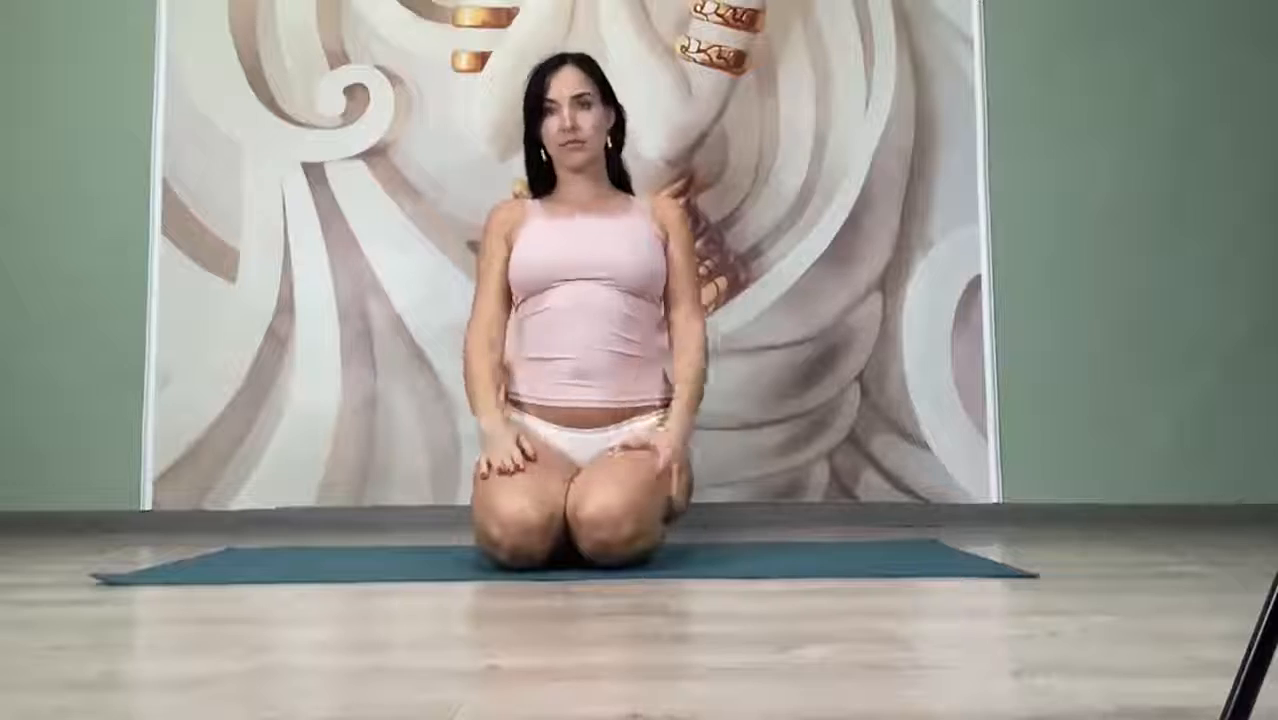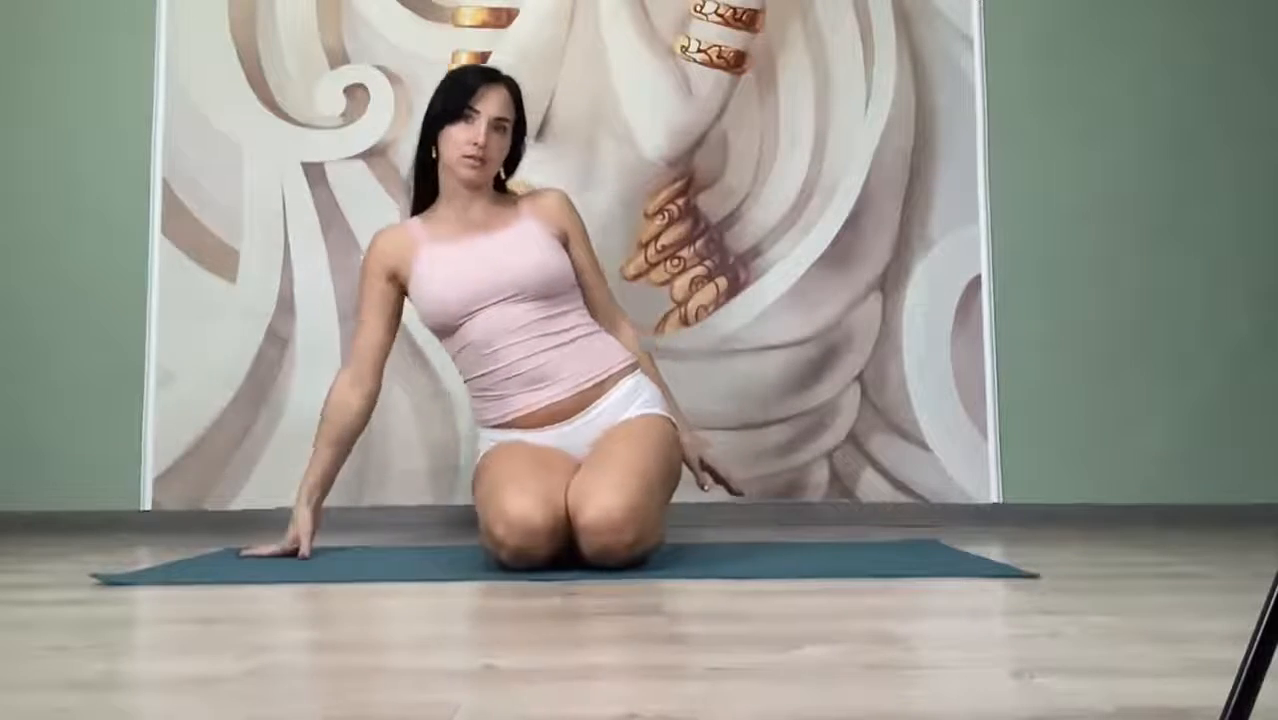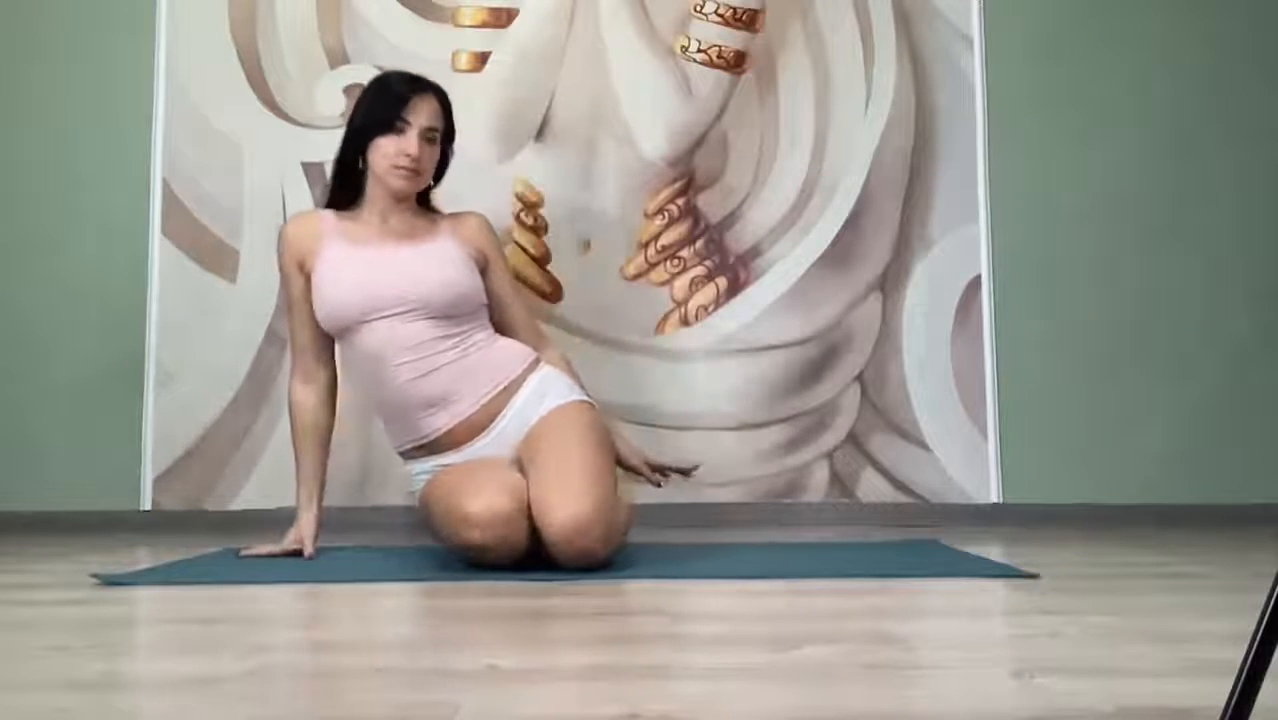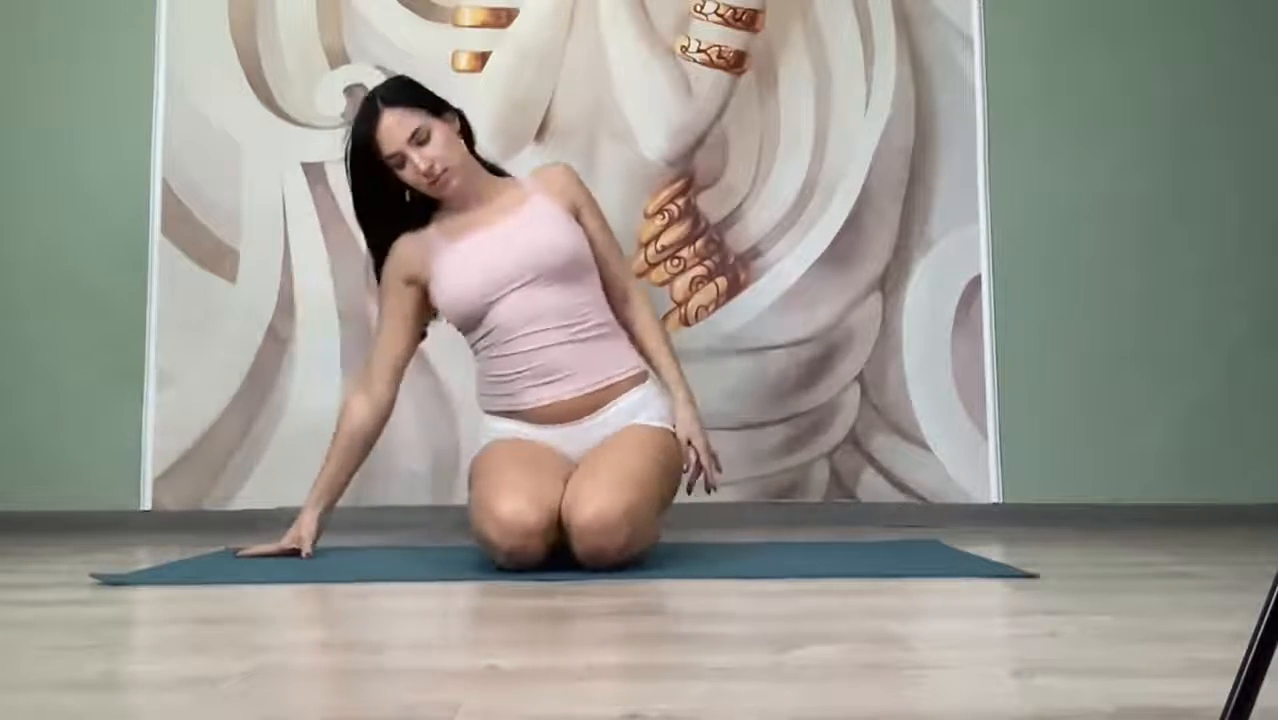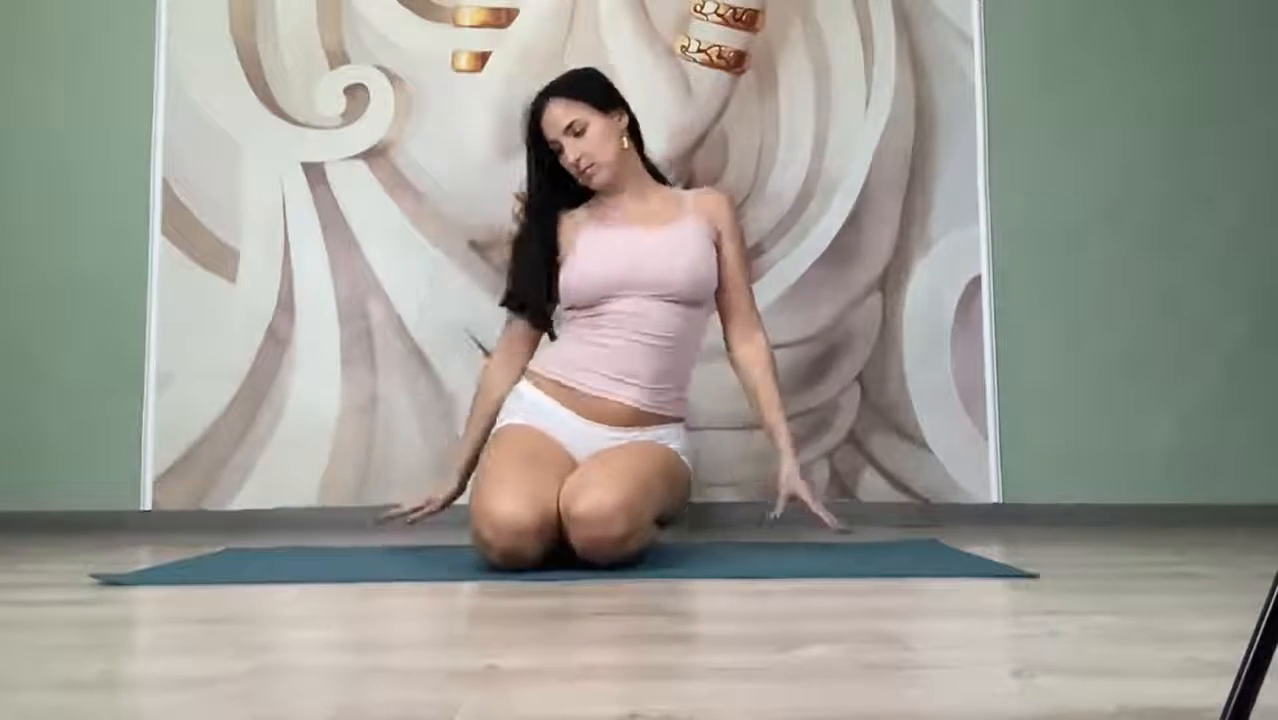
dt=1s
person 1, frame 1
left shoulder: (660, 215)
right shoulder: (512, 219)
left elbow: (687, 327)
right elbow: (485, 333)
left wrist: (676, 425)
right wrist: (493, 427)
left hip: (636, 429)
right hip: (534, 428)
left knee: (607, 526)
right knee: (514, 529)
left ankle: (643, 502)
right ankle: (565, 506)
person 1, frame 2
left shoulder: (550, 210)
right shoulder: (395, 247)
left elbow: (614, 323)
right elbow: (358, 380)
left wrist: (681, 427)
right wrist: (307, 505)
left hip: (618, 407)
right hip: (516, 439)
left knee: (610, 532)
right knee: (522, 535)
left ankle: (632, 505)
right ankle: (566, 506)
person 1, frame 3
left shoulder: (469, 232)
right shoulder: (306, 239)
left elbow: (537, 344)
right elbow: (311, 380)
left wrist: (614, 441)
right wrist: (307, 511)
left hip: (535, 406)
right hip: (445, 462)
left knee: (579, 537)
right knee: (490, 526)
left ankle: (607, 504)
right ankle: (532, 508)
person 1, frame 4
left shoulder: (554, 187)
right shoulder: (413, 255)
left elbow: (629, 302)
right elbow: (373, 390)
left wrist: (683, 401)
right wrist: (315, 509)
left hip: (627, 413)
right hip: (518, 432)
left knee: (601, 533)
right knee: (514, 533)
left ankle: (632, 508)
right ankle: (565, 506)
person 1, frame 5
left shoulder: (708, 210)
right shoulder: (562, 227)
left elbow: (745, 337)
right elbow: (513, 347)
left wrist: (786, 455)
right wrist: (460, 471)
left hip: (648, 437)
right hip: (544, 415)
left knee: (596, 522)
right knee: (505, 532)
left ankle: (635, 515)
right ankle: (559, 511)
